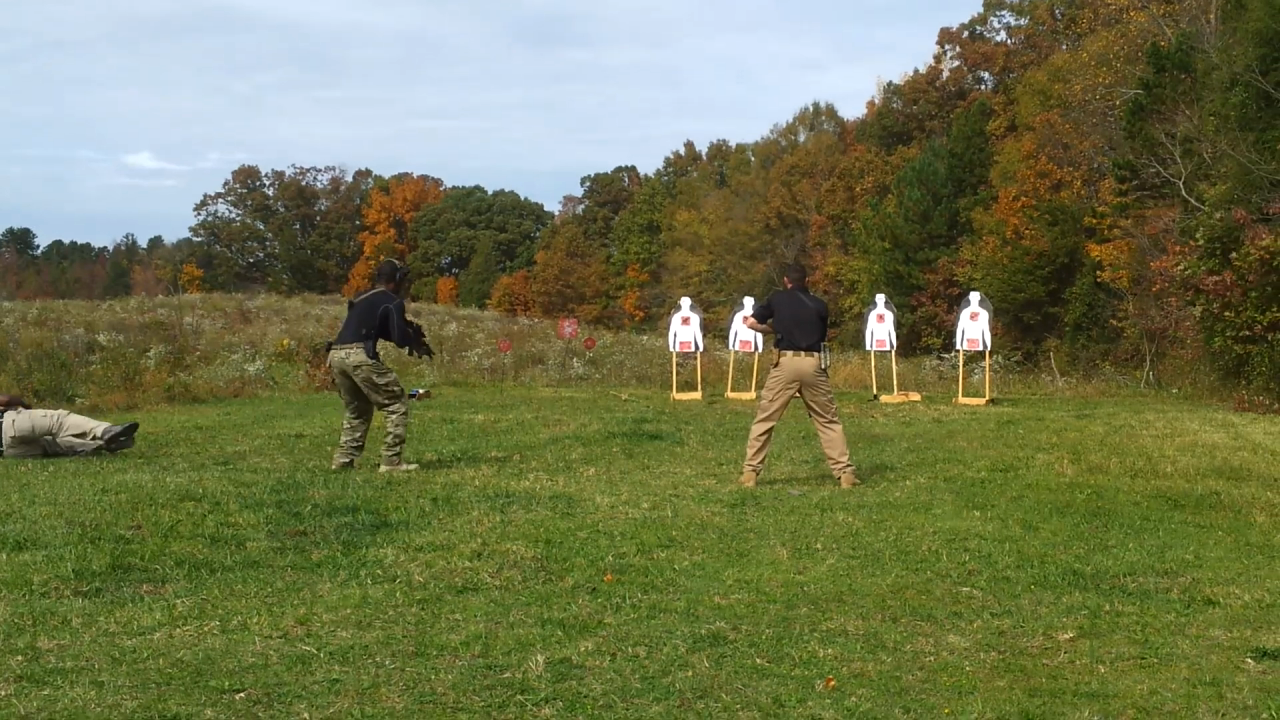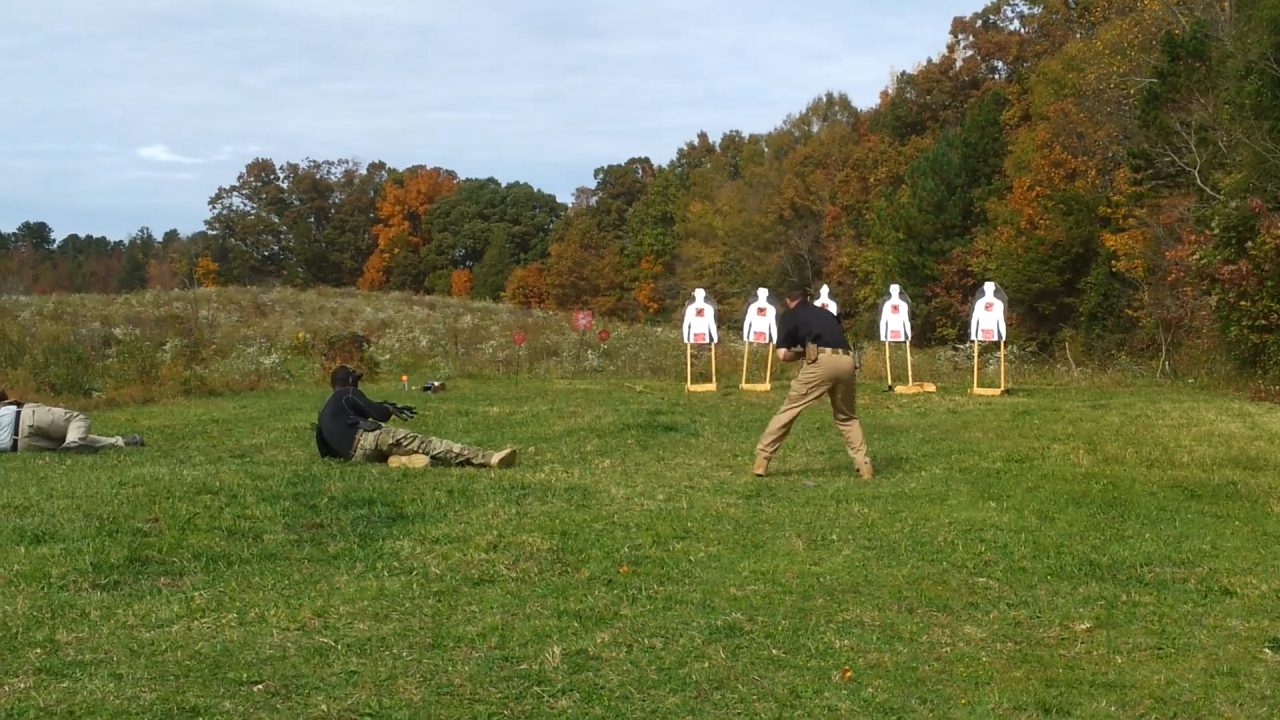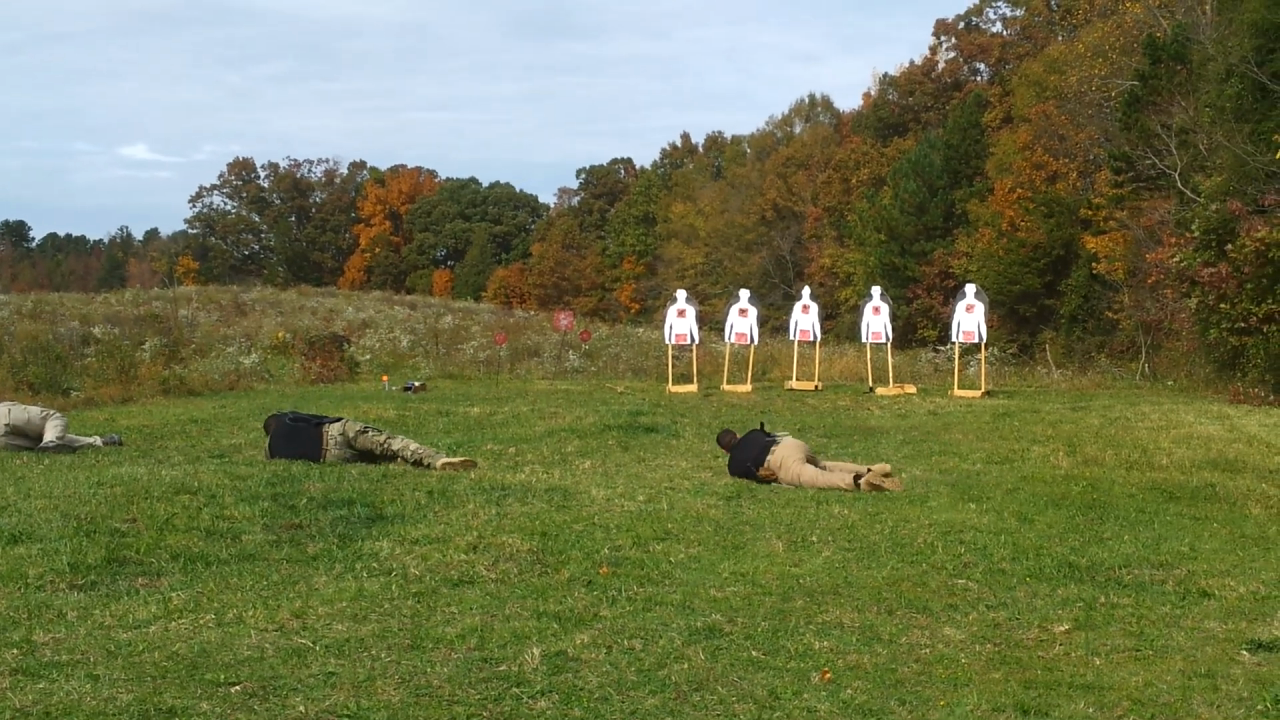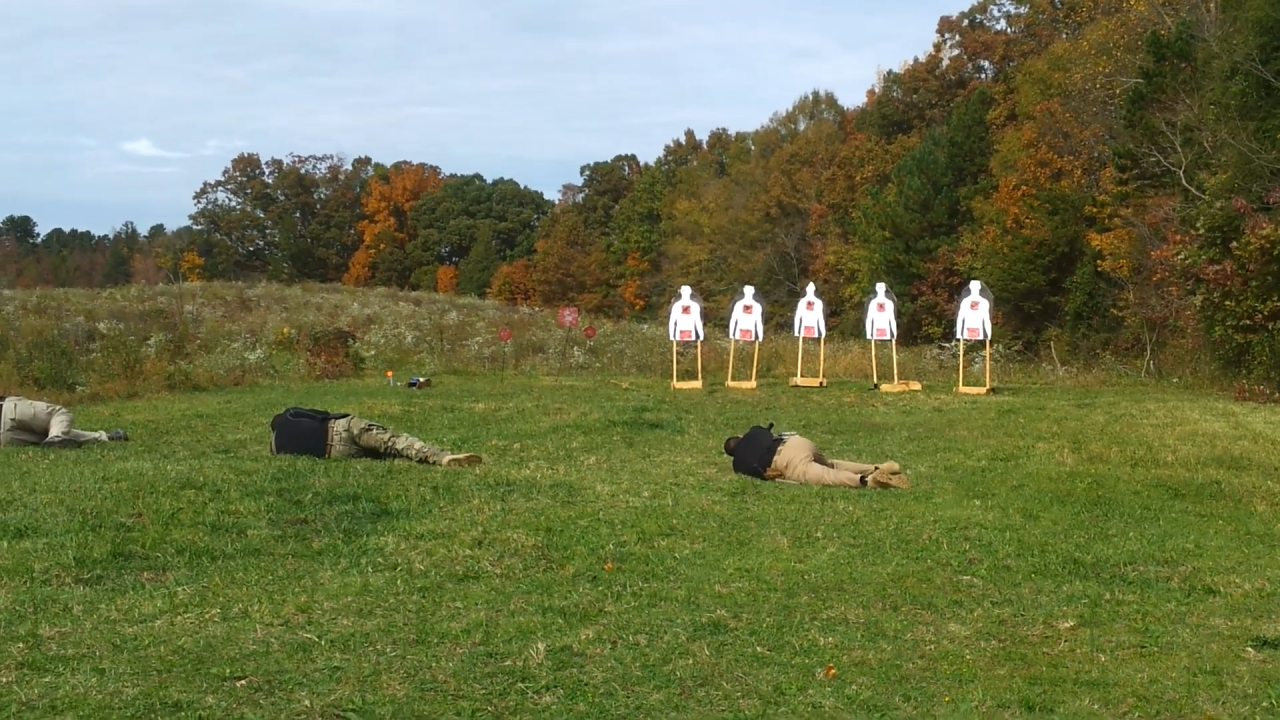
dt=0.7s
person 1, frame 1
left shoulder: (361, 297)
right shoulder: (393, 302)
right elbow: (400, 339)
left wrist: (410, 336)
right wrist: (413, 336)
left hip: (336, 356)
right hip: (358, 356)
left knee: (357, 413)
right knee: (396, 402)
left ankle: (343, 461)
right ankle: (391, 461)
person 1, frame 2
left shoulder: (323, 413)
right shoulder: (349, 394)
left elbow: (323, 449)
right elbow: (380, 414)
right wrist: (389, 408)
left hip: (354, 457)
right hip: (367, 440)
right knee: (427, 445)
left ankle: (399, 459)
person 1, frame 3
left shoulder: (270, 450)
right shoulder: (286, 420)
right elbow: (322, 420)
left hip: (328, 457)
right hip: (335, 433)
left knee: (379, 456)
right knee: (390, 442)
right ankle: (437, 459)
person 1, frame 4
left shoulder: (277, 445)
right shoulder: (291, 416)
right elbow: (323, 415)
left hip: (332, 449)
right hip: (340, 427)
right knee: (394, 441)
right ankle: (442, 457)
person 2, frame 1
left shoulder: (777, 299)
right shoulder: (820, 305)
left elbow: (751, 322)
right elbow: (822, 336)
left hip: (785, 363)
right hip: (813, 364)
left knee: (764, 419)
right knee: (828, 421)
left ankle: (750, 472)
right ankle: (845, 473)
person 2, frame 2
left shoulder: (789, 315)
right shoulder: (827, 314)
left elbow: (782, 355)
left hip: (820, 361)
right hip: (847, 360)
left knee: (788, 411)
right knee: (847, 418)
left ankle: (762, 460)
right ankle: (863, 465)
person 2, frame 3
left shoulder: (733, 464)
right shoulder: (752, 434)
left hip: (779, 461)
right hip: (795, 444)
left knee: (822, 479)
right knee: (823, 466)
left ankle: (863, 482)
right ankle: (870, 471)
person 2, frame 4
left shoulder: (738, 462)
right shoulder: (754, 432)
left elbow: (754, 471)
left wrist: (767, 472)
left hip: (786, 459)
right hip: (799, 442)
left knee: (826, 476)
right knee: (830, 465)
left ankle: (868, 480)
right ankle: (877, 469)
